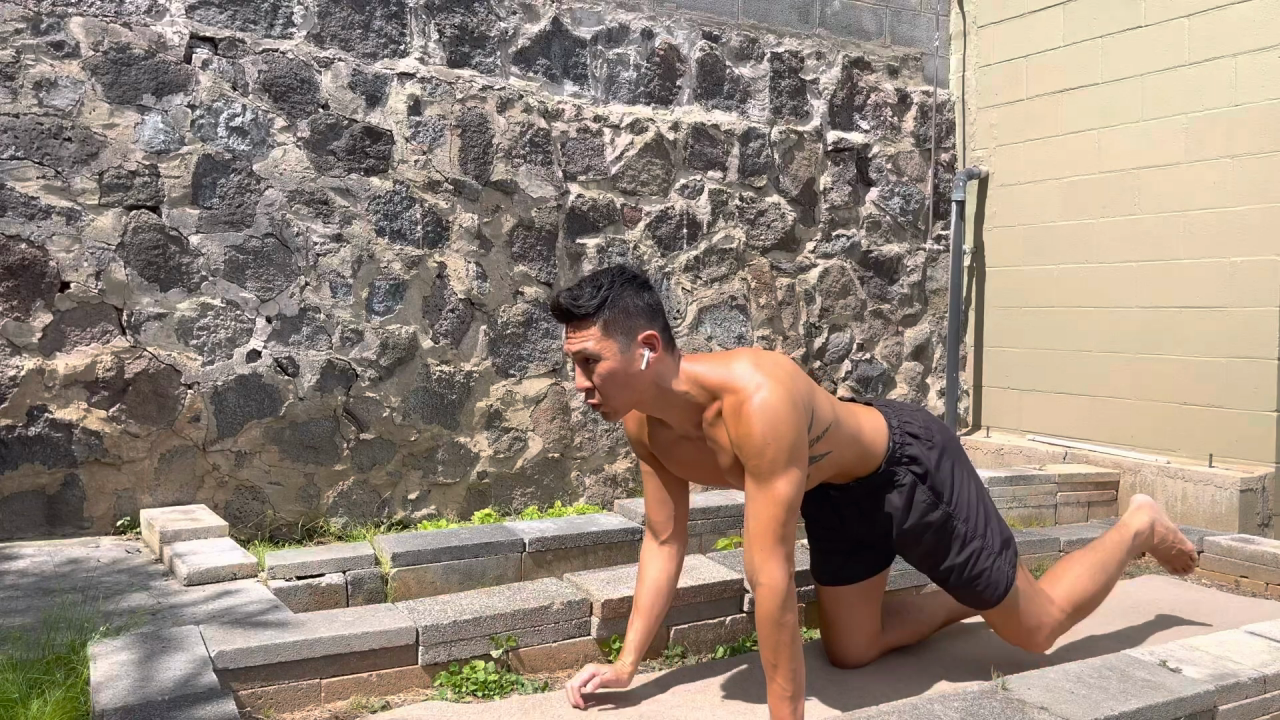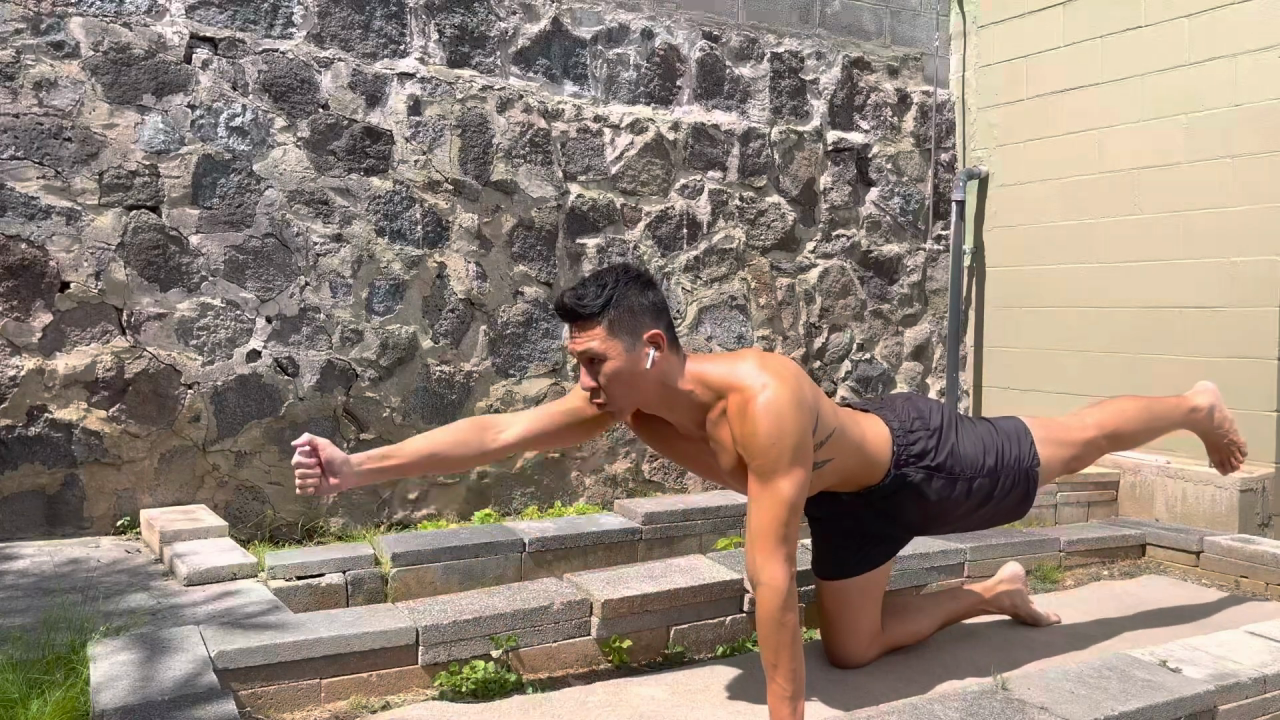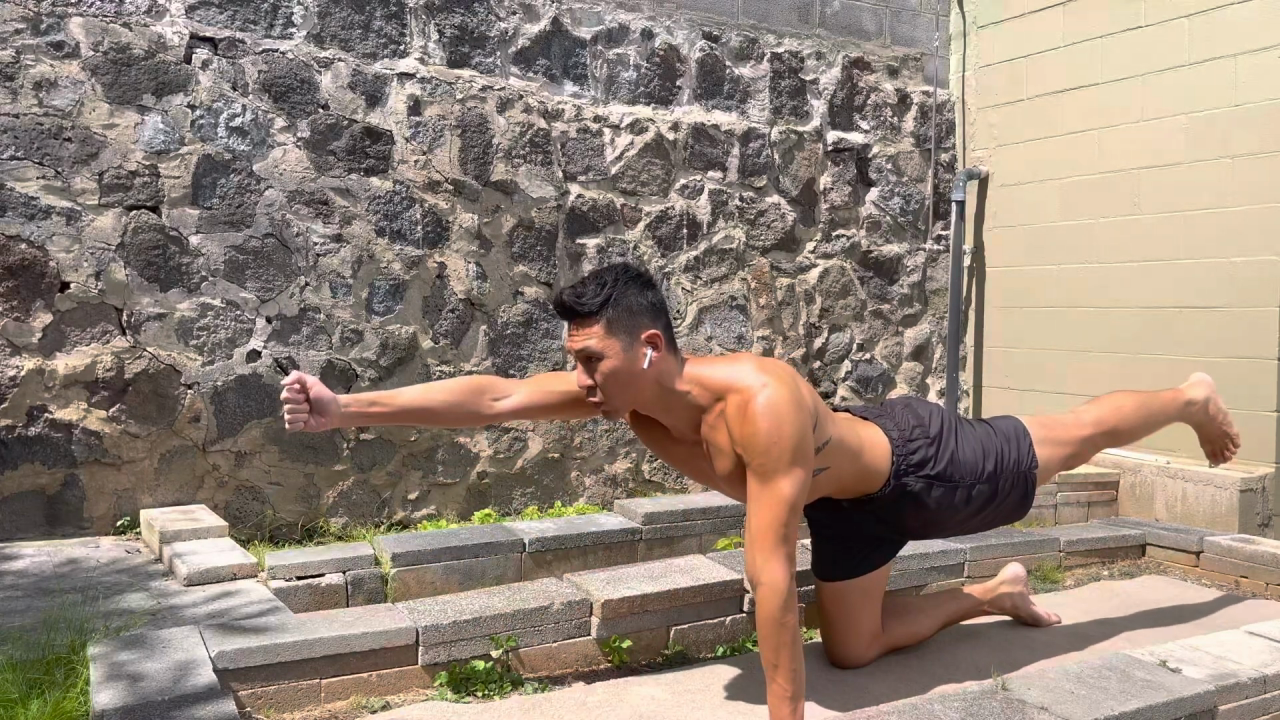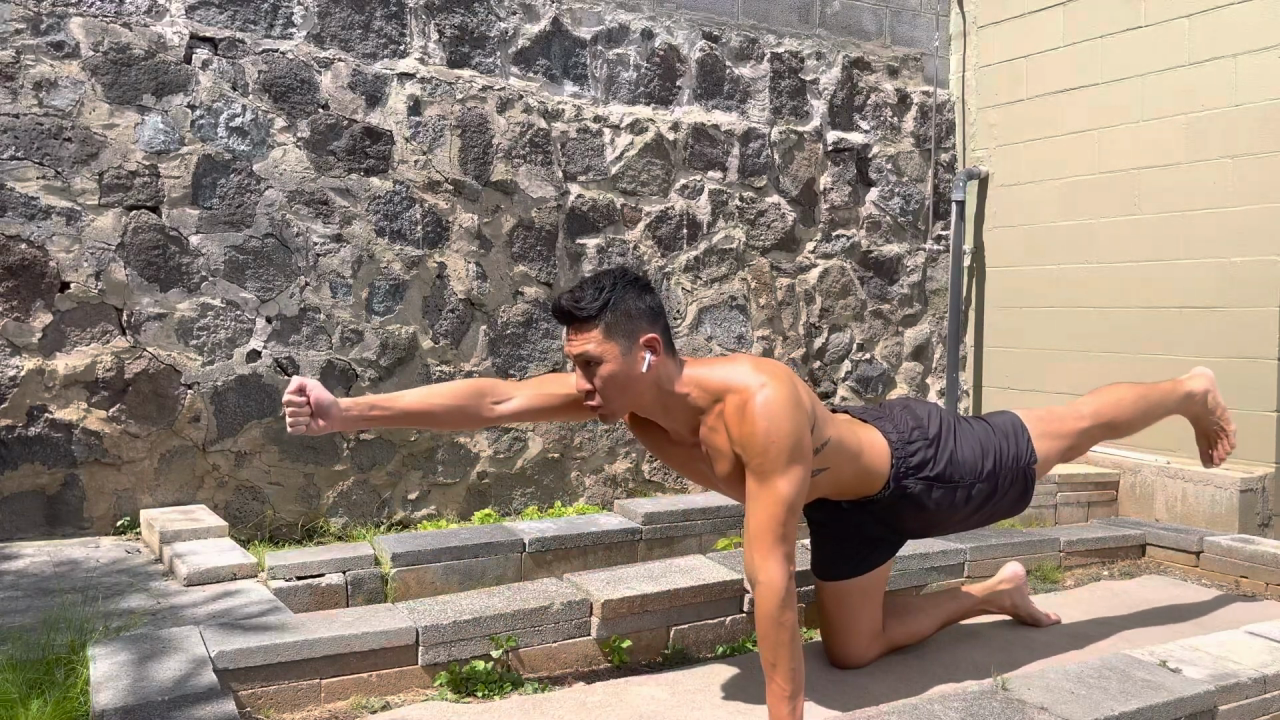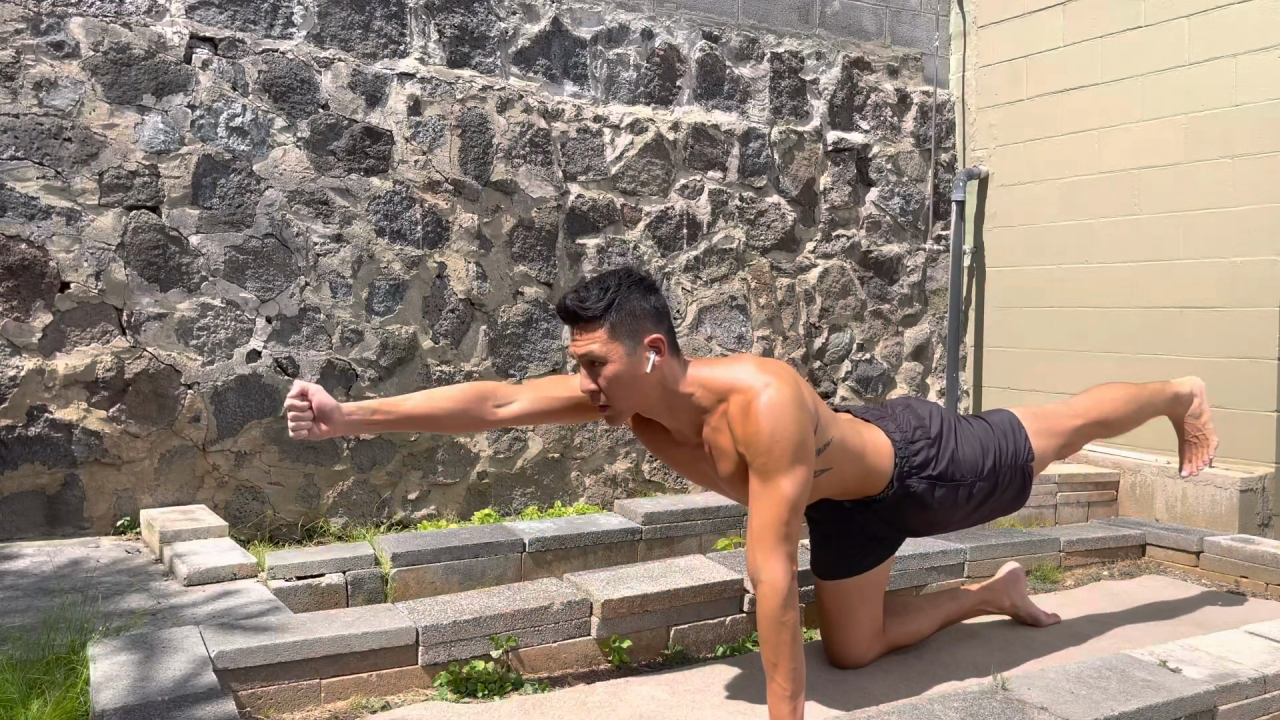
dt=1s
person 1, frame 1
left shoulder: (759, 400)
right shoulder: (643, 423)
left elbow: (769, 576)
right elbow: (663, 540)
right wrist: (627, 662)
left hip: (909, 465)
right hip: (837, 491)
left knee: (1035, 629)
right knee: (850, 652)
left ankle: (1137, 528)
right ankle: (984, 591)
person 1, frame 2
left shoulder: (761, 399)
right shoulder: (624, 400)
left elbow: (771, 574)
right elbow: (499, 432)
right wrist: (360, 465)
left hip: (918, 461)
right hip: (847, 491)
left knee: (1071, 445)
left ankle: (1195, 407)
right ankle: (994, 593)
person 1, frame 3
left shoulder: (761, 401)
right shoulder: (623, 391)
left elbow: (769, 570)
right elbow: (492, 396)
right wrist: (346, 407)
left hip: (914, 464)
right hip: (848, 491)
left knee: (1063, 443)
left ankle: (1190, 397)
right ankle: (996, 593)
person 1, frame 4
left shoulder: (759, 402)
right shoulder: (619, 392)
left elbow: (769, 572)
right elbow: (491, 399)
right wrist: (346, 410)
left hip: (913, 464)
right hip: (847, 491)
left knee: (1064, 434)
left ankle: (1187, 391)
right ankle: (995, 592)
person 1, frame 5
left shoulder: (763, 403)
right shoulder: (619, 393)
left elbow: (772, 575)
right elbow: (496, 402)
right wrist: (349, 415)
left hip: (914, 463)
right hip: (849, 491)
left knee: (1059, 432)
left ankle: (1177, 396)
right ankle: (995, 595)
